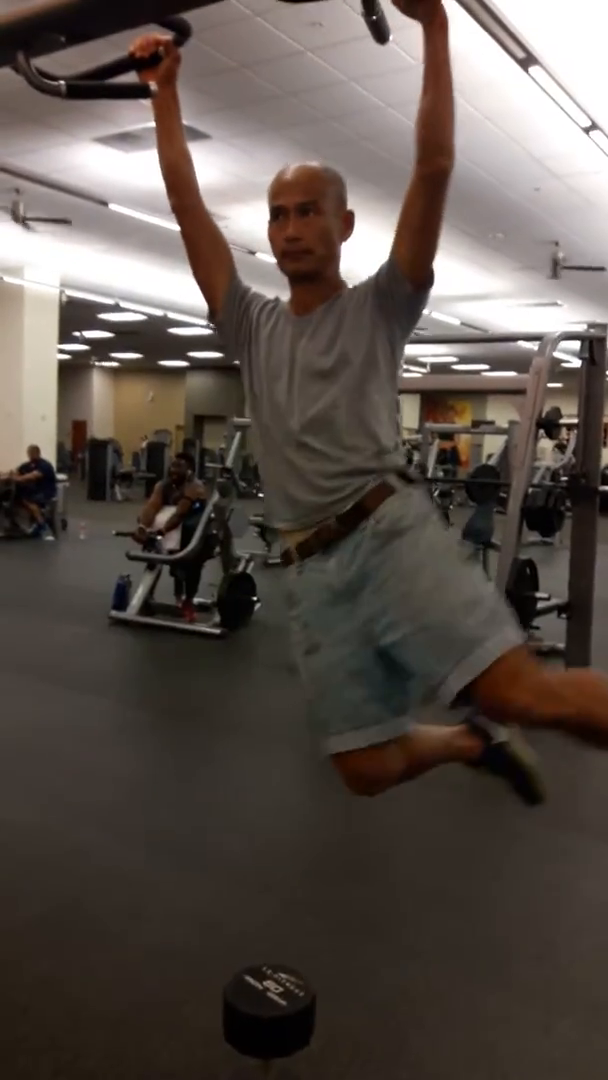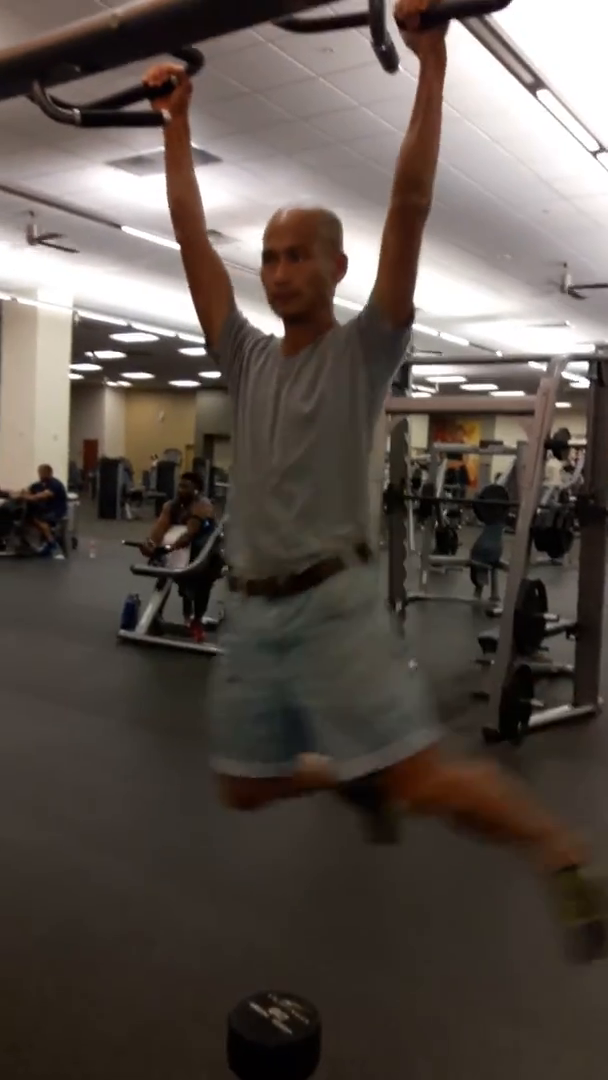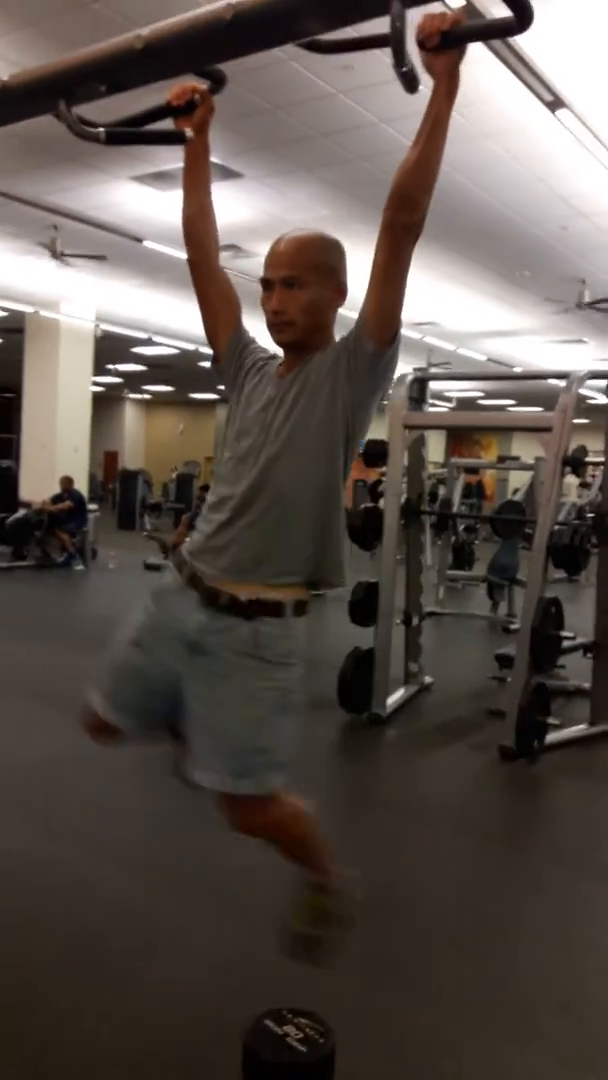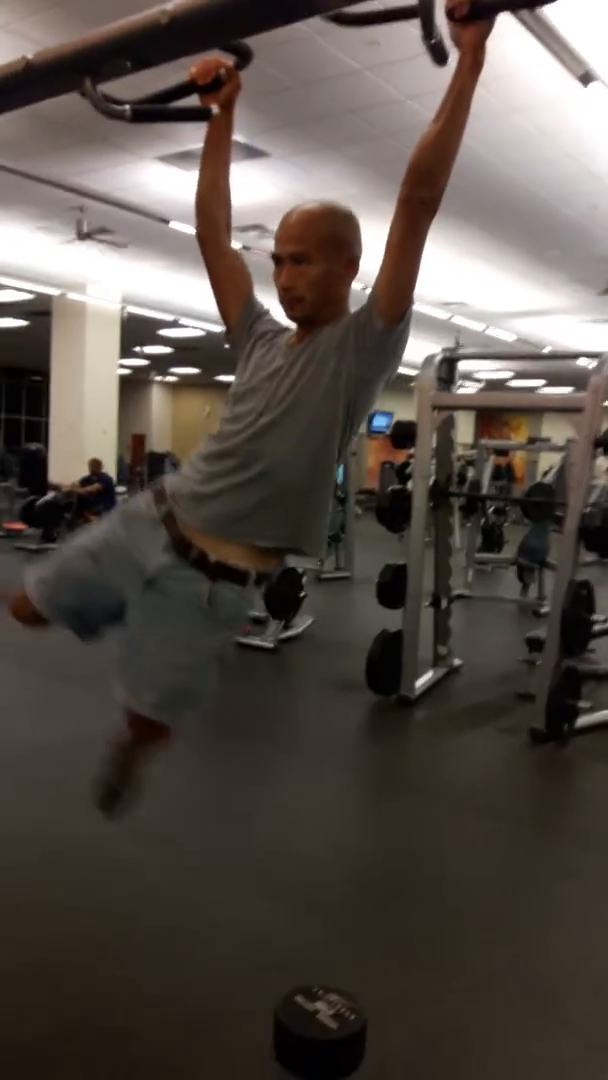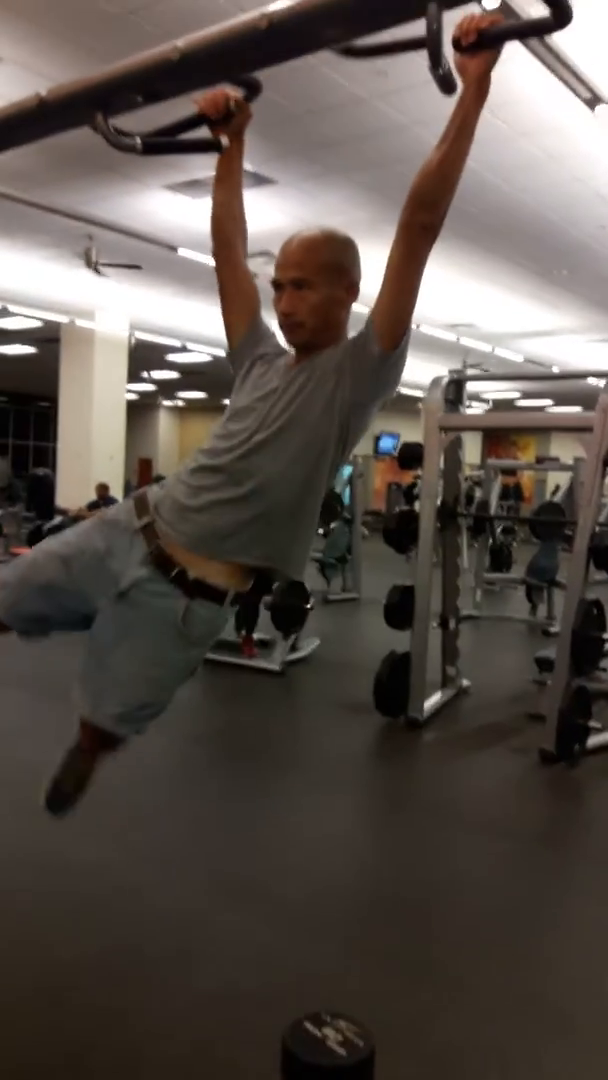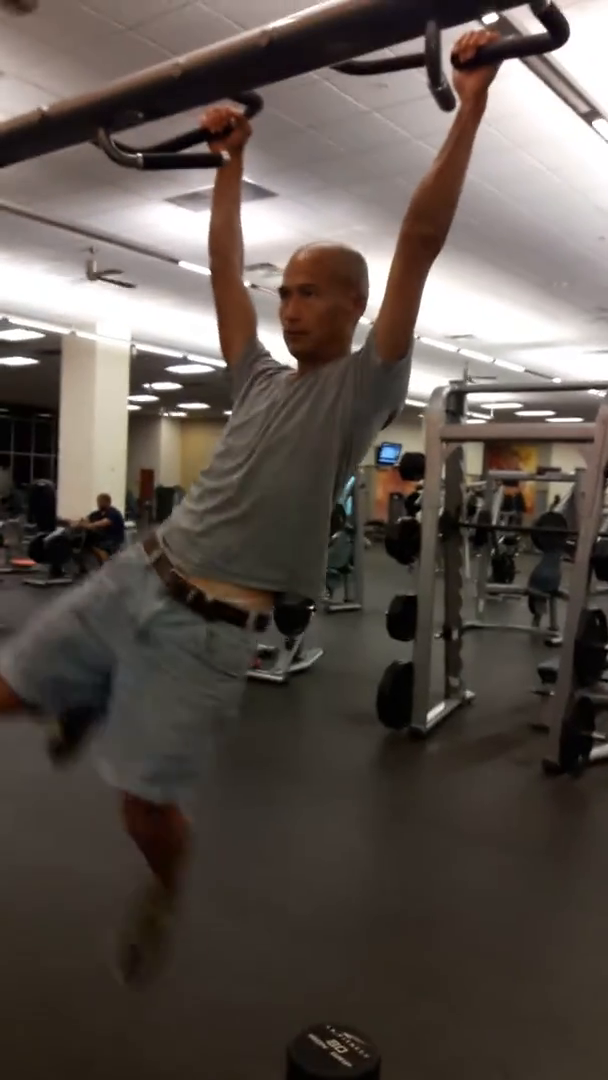
dt=0.2s
person 1, frame 1
left shoulder: (379, 305)
right shoulder: (253, 323)
left elbow: (432, 169)
right elbow: (187, 206)
right wrist: (166, 93)
left hip: (385, 535)
right hip: (311, 563)
left knee: (520, 690)
right knee: (364, 761)
right ankle: (472, 734)
person 1, frame 2
left shoulder: (363, 347)
right shoulder: (244, 359)
left elbow: (408, 210)
right elbow: (193, 242)
right wrist: (176, 127)
left hip: (329, 601)
right hip: (253, 610)
left knee: (415, 778)
right knee: (244, 785)
right ankle: (346, 770)
person 1, frame 3
left shoulder: (355, 371)
right shoulder: (251, 372)
left elbow: (399, 226)
right elbow: (201, 258)
left wrist: (442, 87)
right wrist: (197, 146)
left hip: (256, 625)
right hip: (183, 596)
left knee: (250, 804)
right knee: (105, 724)
left ankle: (325, 881)
right ankle: (188, 716)
person 1, frame 4
left shoulder: (367, 343)
right shoulder: (263, 338)
left elbow: (417, 202)
right elbow: (212, 230)
right wrist: (220, 120)
left hip: (213, 574)
right hip: (150, 521)
left knee: (147, 719)
right knee: (30, 608)
left ankle: (129, 752)
right ankle: (127, 621)
person 1, frame 5
left shoulder: (361, 367)
right shoulder: (259, 358)
left elbow: (422, 223)
right elbow: (226, 247)
left wrist: (474, 82)
right wrist: (231, 140)
left hip: (187, 588)
right hip: (122, 532)
left knee: (106, 725)
left ankle: (85, 750)
right ankle: (84, 608)
person 1, frame 6
left shoulder: (368, 383)
right shoulder: (260, 376)
left elbow: (422, 240)
right elbow: (221, 261)
left wrist: (471, 102)
right wrist: (228, 158)
left hip: (209, 627)
right hip: (136, 577)
left knee: (145, 805)
left ankle: (164, 893)
right ankle: (93, 699)
